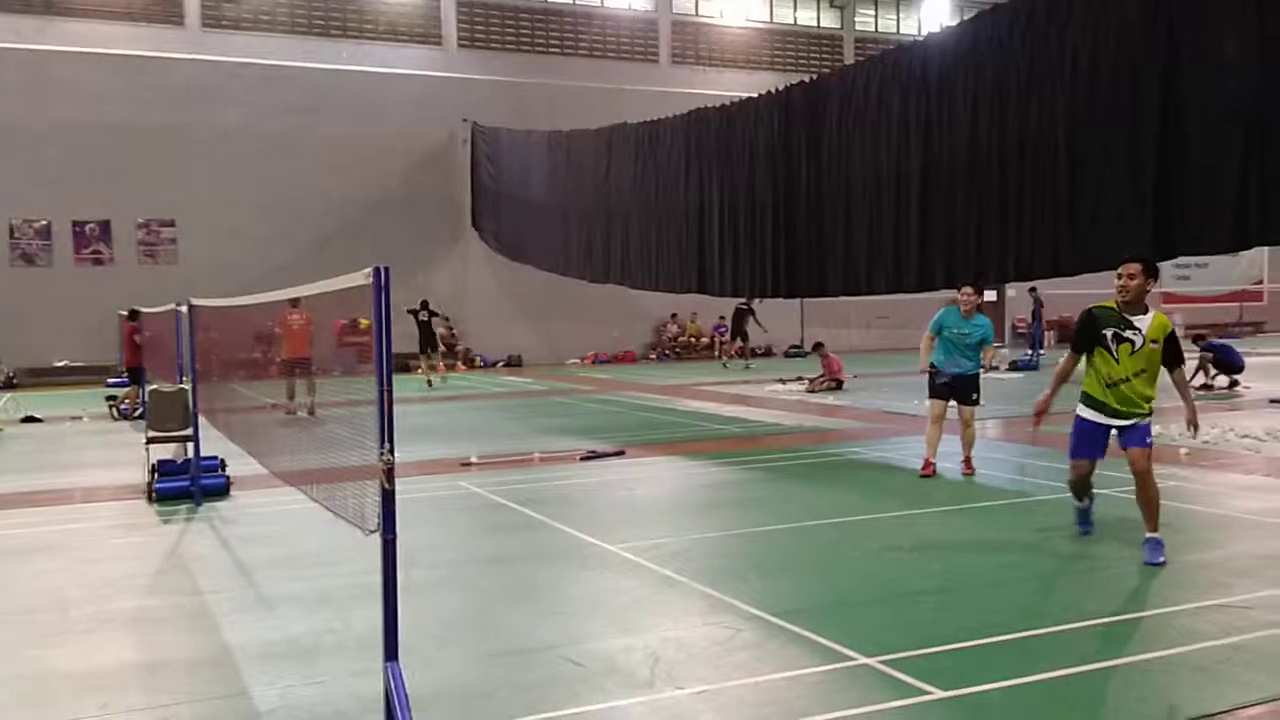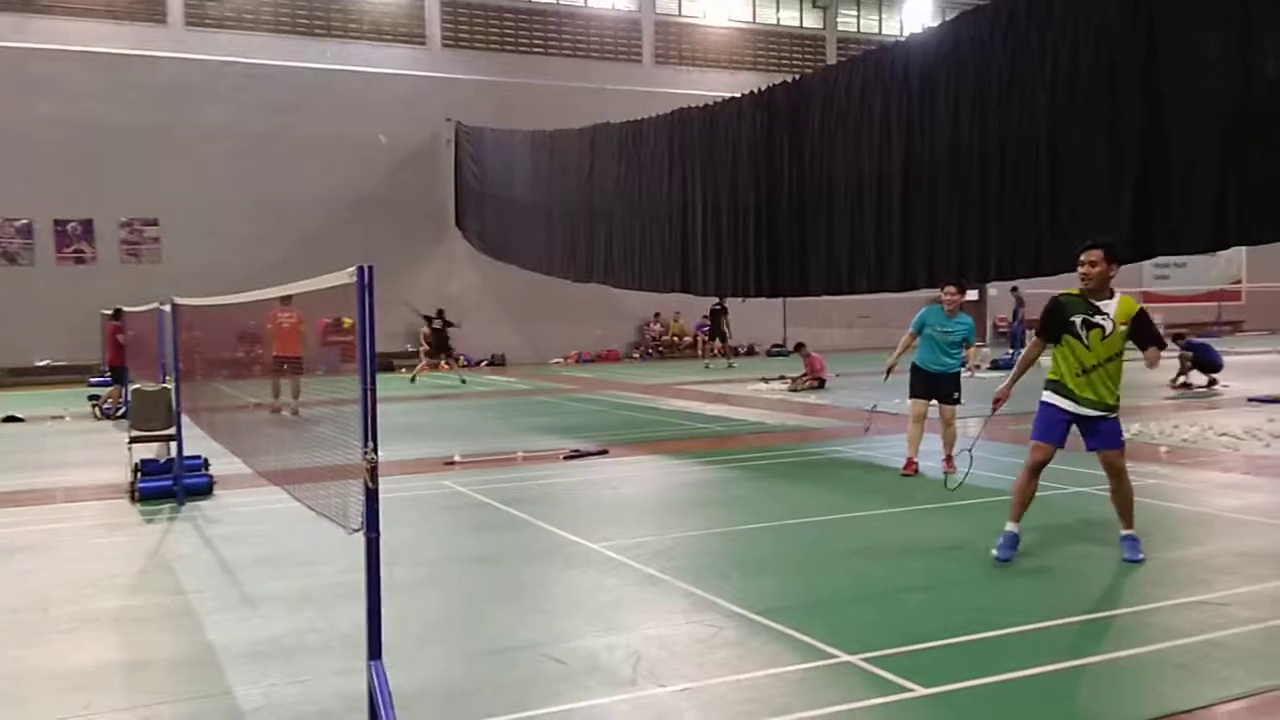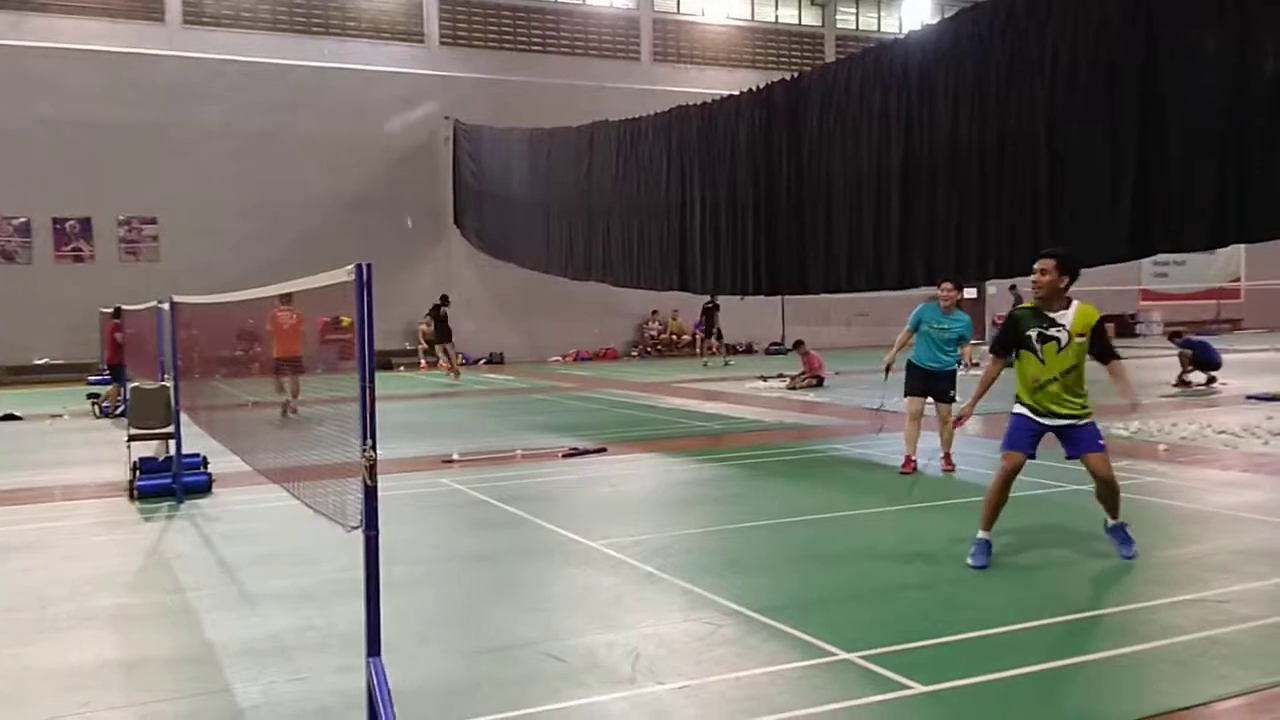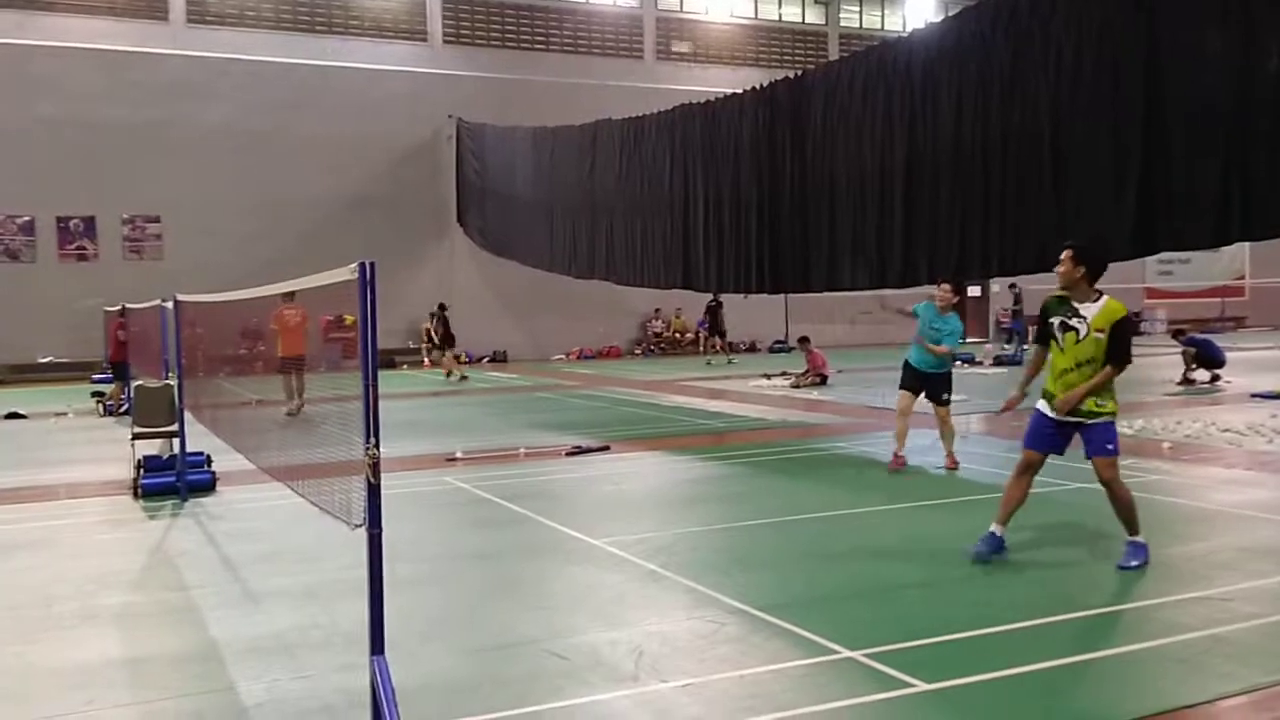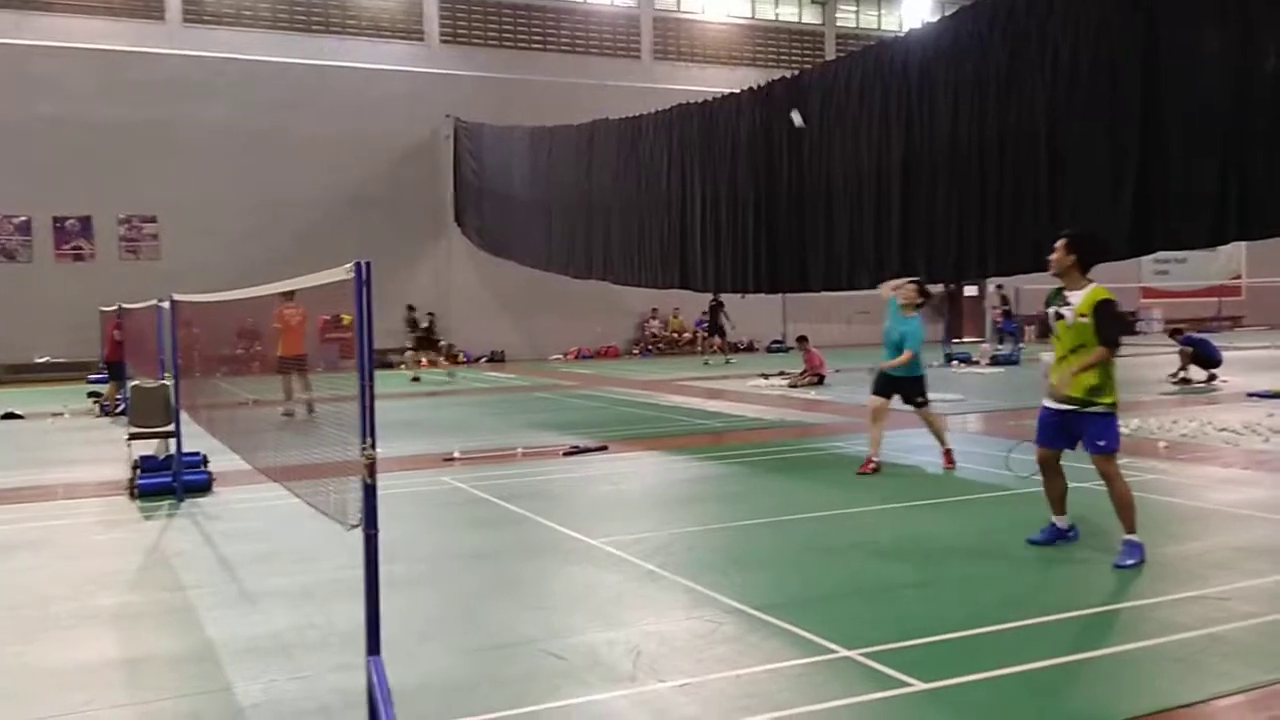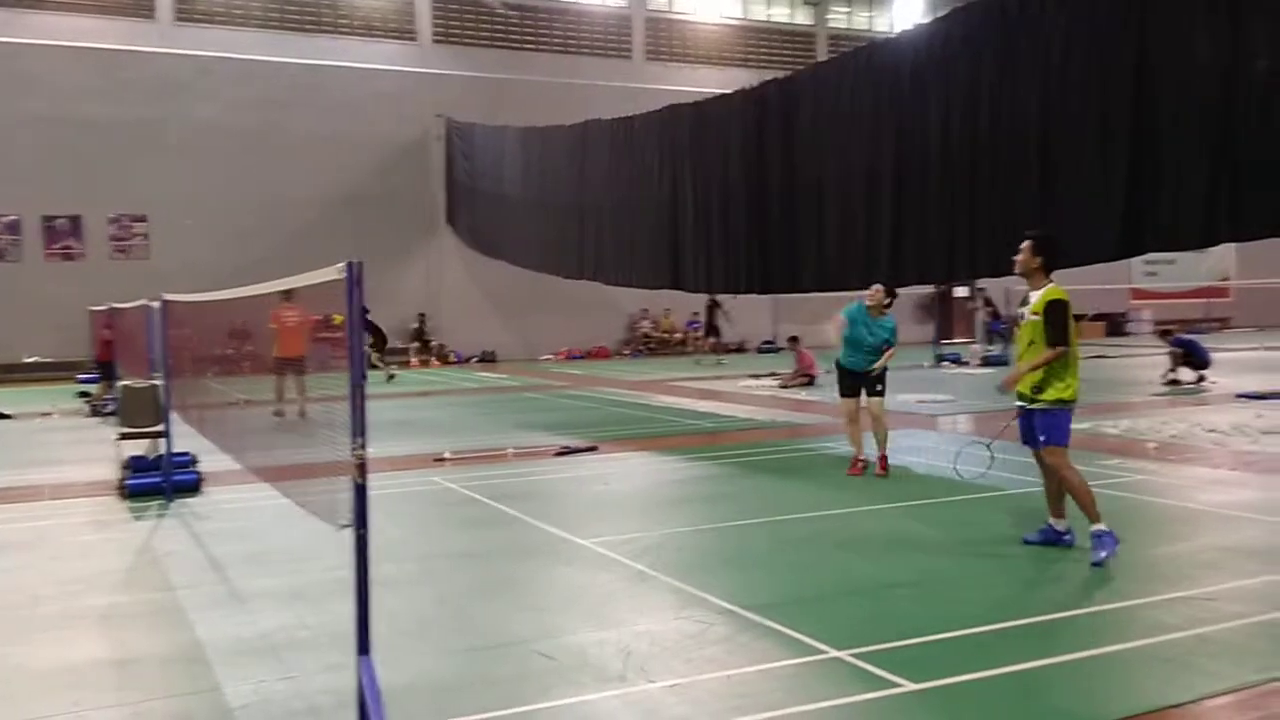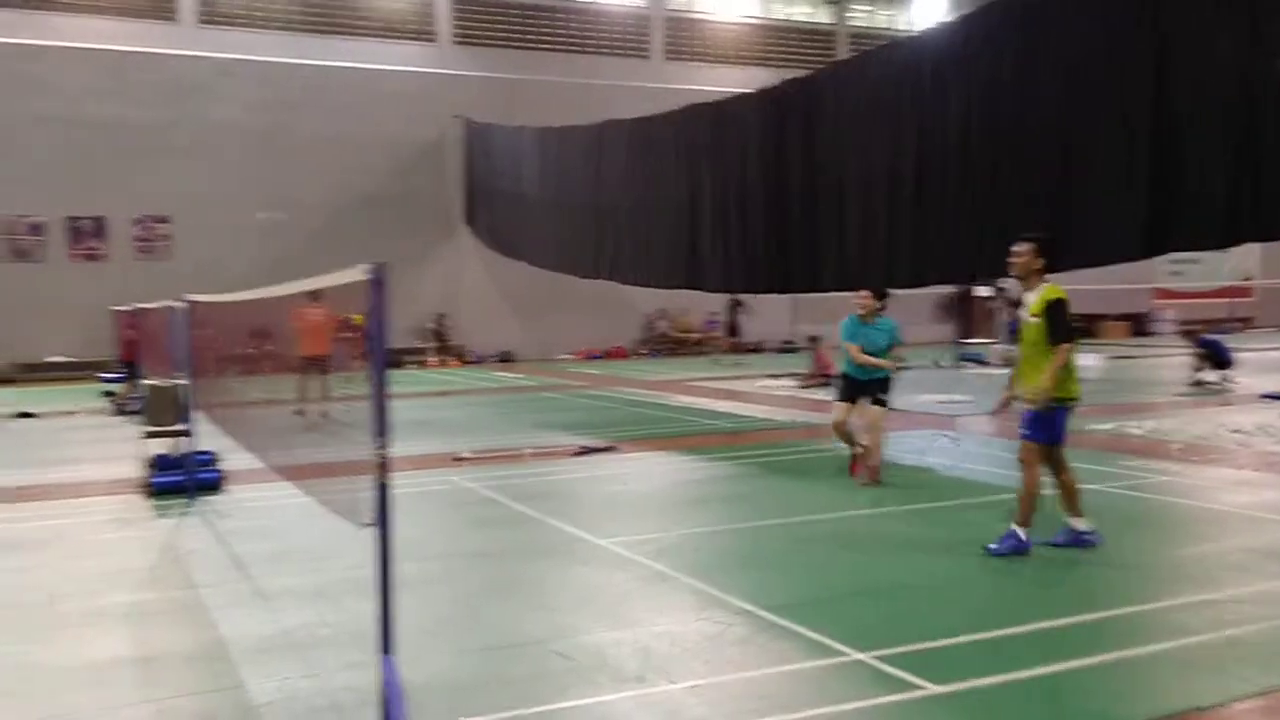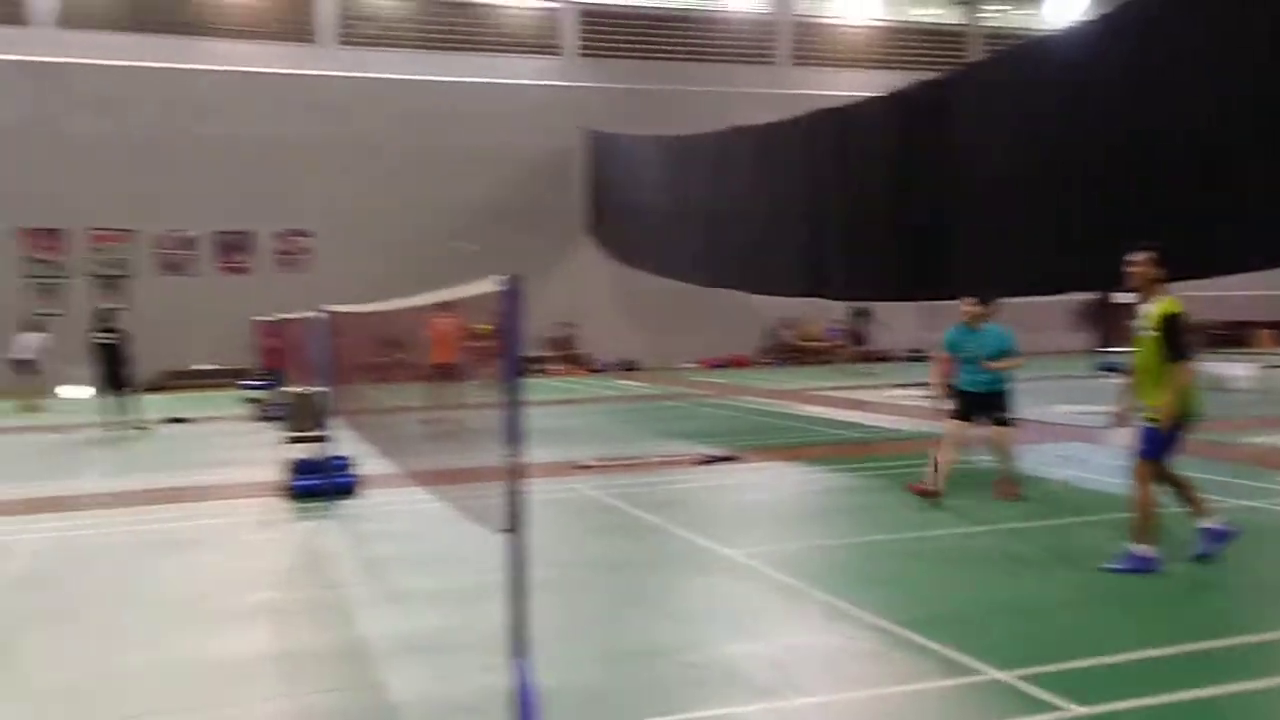
dt=0.3s
person 1, frame 1
left shoulder: (1162, 326)
right shoulder: (1095, 315)
left elbow: (1175, 367)
right elbow: (1073, 357)
left wrist: (1189, 405)
right wrist: (1049, 395)
left hip: (1136, 412)
right hip: (1094, 408)
left knee: (1142, 468)
right knee: (1079, 473)
left ankle: (1153, 538)
right ankle: (1083, 502)
person 1, frame 2
left shoulder: (1130, 309)
right shoulder: (1062, 304)
left elbow: (1153, 344)
right elbow: (1038, 344)
left wrist: (1153, 355)
right wrist: (1009, 384)
left hip: (1103, 403)
right hip: (1060, 396)
left knee: (1117, 469)
right knee: (1036, 460)
left ankle: (1128, 535)
right ankle: (1011, 532)
person 1, frame 3
left shoulder: (1088, 317)
right shoulder: (1020, 317)
left elbow: (1109, 359)
right elbow: (998, 360)
left wrist: (1126, 388)
right wrist: (972, 402)
left hip: (1075, 411)
right hip: (1030, 409)
left knee: (1103, 474)
right knee: (1006, 470)
left ankle: (1115, 524)
right ankle: (982, 539)
person 1, frame 4
left shoulder: (1115, 315)
right shoulder: (1052, 306)
left elbow: (1118, 365)
left wrist: (1078, 393)
right wrist: (1021, 389)
left hip: (1094, 410)
right hip: (1051, 405)
left knee: (1108, 477)
right knee: (1025, 467)
left ankle: (1136, 542)
right ankle: (996, 535)
person 1, frame 5
left shoulder: (1101, 301)
right shoulder: (1054, 298)
left elbow: (1107, 349)
left wrist: (1070, 374)
left hip: (1094, 401)
right hip: (1057, 399)
left knee: (1107, 469)
right knee: (1046, 460)
left ankle: (1132, 541)
right ankle: (1061, 525)
person 1, frame 6
left shoulder: (1054, 299)
right shoulder: (1029, 298)
left elbow: (1058, 348)
left wrist: (1020, 371)
left hip: (1053, 396)
right hip: (1034, 396)
left knee: (1055, 463)
right knee: (1046, 463)
left ankle: (1101, 532)
right ankle: (1058, 526)
person 1, frame 7
left shoulder: (1052, 299)
right shoulder: (1026, 299)
left elbow: (1065, 345)
left wrist: (1047, 383)
right wrist: (1012, 388)
left hip: (1051, 394)
right hip: (1037, 395)
left knee: (1028, 458)
right knee: (1052, 459)
left ankle: (1020, 534)
right ankle: (1081, 528)
person 1, frame 8
left shoulder: (1170, 312)
right shoulder: (1145, 310)
left elbow: (1181, 362)
left wrist: (1169, 405)
right wrist: (1128, 398)
left hip: (1166, 410)
right hip: (1155, 408)
left knee: (1143, 475)
right knee: (1157, 472)
left ankle: (1141, 551)
right ankle: (1213, 525)
person 2, frame 1
left shoulder: (984, 324)
right shoulder: (945, 314)
left elbow: (989, 350)
right elbow: (928, 338)
left wrist: (986, 360)
right wrist: (923, 359)
left hip: (968, 376)
right hip: (941, 372)
left knee: (967, 420)
right knee: (935, 416)
left ankle: (967, 460)
right ankle: (929, 461)
person 2, frame 2
left shoulder: (967, 323)
right shoulder: (928, 313)
left elbow: (970, 346)
right elbow: (910, 335)
left wrist: (971, 360)
right wrist: (895, 357)
left hip: (949, 374)
right hip: (922, 370)
left knee: (948, 419)
right knee: (917, 415)
left ankle: (948, 458)
right ankle: (911, 460)
person 2, frame 3
left shoulder: (963, 321)
right shoulder: (924, 310)
left elbow: (965, 345)
right elbow: (907, 332)
left wrist: (966, 358)
right wrist: (893, 353)
left hip: (945, 372)
right hip: (917, 367)
left knee: (945, 416)
right knee: (914, 413)
left ankle: (946, 456)
right ankle: (910, 458)
person 2, frame 4
left shoulder: (955, 325)
right shoulder: (926, 307)
left elbow: (944, 352)
right elbow: (911, 313)
left wrist: (927, 346)
right wrist: (898, 310)
left hip: (939, 373)
right hip: (913, 366)
left knee: (943, 416)
right knee: (902, 409)
left ankle: (950, 454)
right ankle: (899, 454)
person 2, frame 5
left shoulder: (913, 327)
right shoulder: (894, 306)
left elbow: (907, 357)
right elbow: (884, 288)
left wrist: (885, 364)
right wrist: (905, 281)
left hip: (911, 376)
right hip: (887, 374)
left knee: (927, 416)
right knee: (876, 411)
left ankle: (946, 450)
right ankle: (873, 459)
person 2, frame 6
left shoulder: (890, 324)
right shoulder: (855, 310)
left elbow: (891, 348)
right elbow: (838, 321)
left wrist: (882, 361)
right wrist: (834, 335)
left hip: (873, 371)
right hip: (848, 368)
left knee: (877, 413)
right knee: (851, 414)
left ankle: (882, 456)
right ankle: (859, 457)
person 2, frame 7
left shoulder: (889, 326)
right shoulder: (849, 324)
left elbow: (895, 350)
right elbow: (854, 356)
left wrist: (892, 359)
right wrist: (882, 363)
left hip: (878, 379)
right hip: (852, 377)
left knee: (874, 423)
right knee: (837, 421)
left ankle: (873, 468)
right ankle: (858, 449)
person 2, frame 8
left shoulder: (999, 334)
right shoulder: (956, 333)
left elbow: (1015, 361)
right elbow: (944, 361)
left wrist: (998, 365)
right wrist: (940, 383)
left hip: (993, 393)
right hip: (965, 392)
left knee: (1001, 442)
right knee: (951, 438)
left ankle: (1008, 481)
right ankle: (935, 485)
